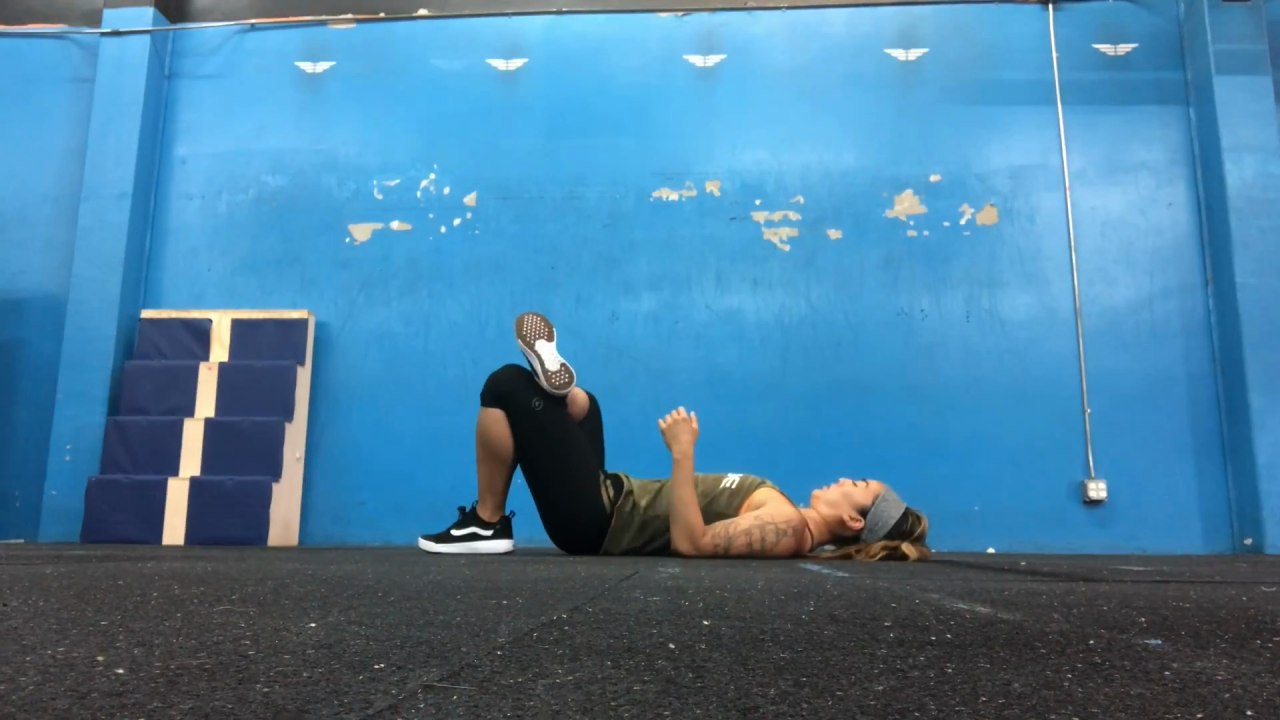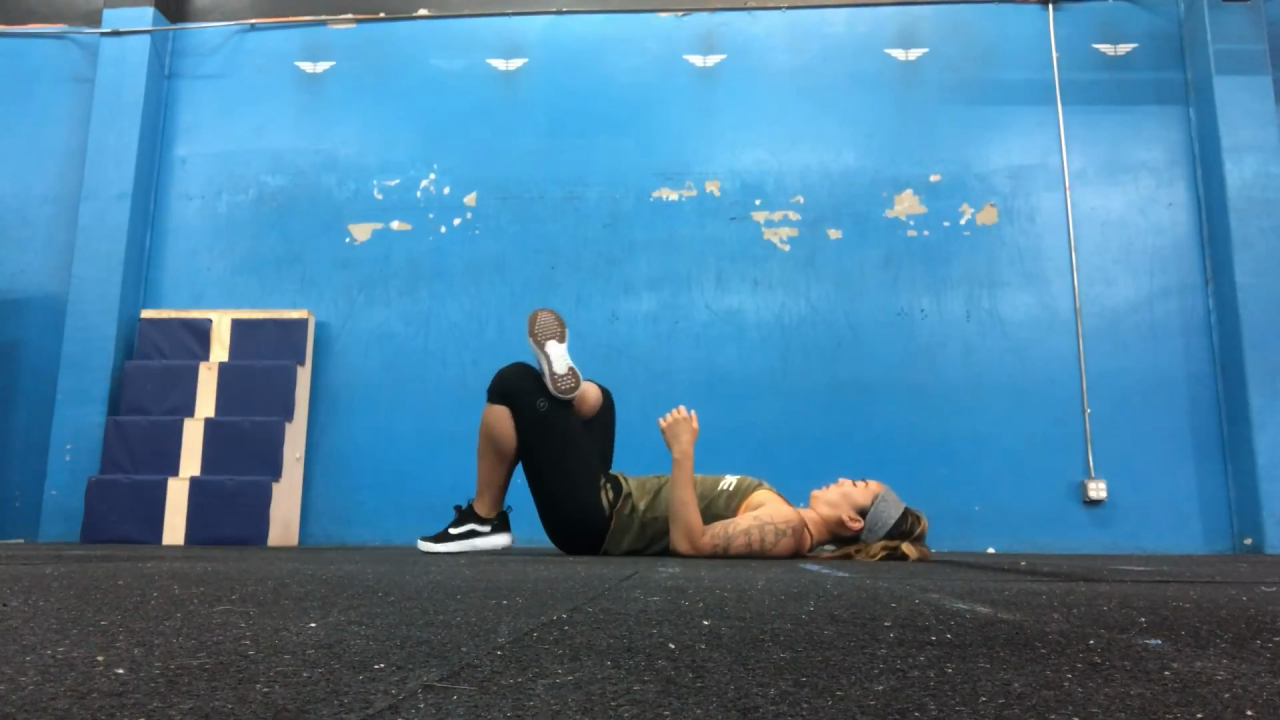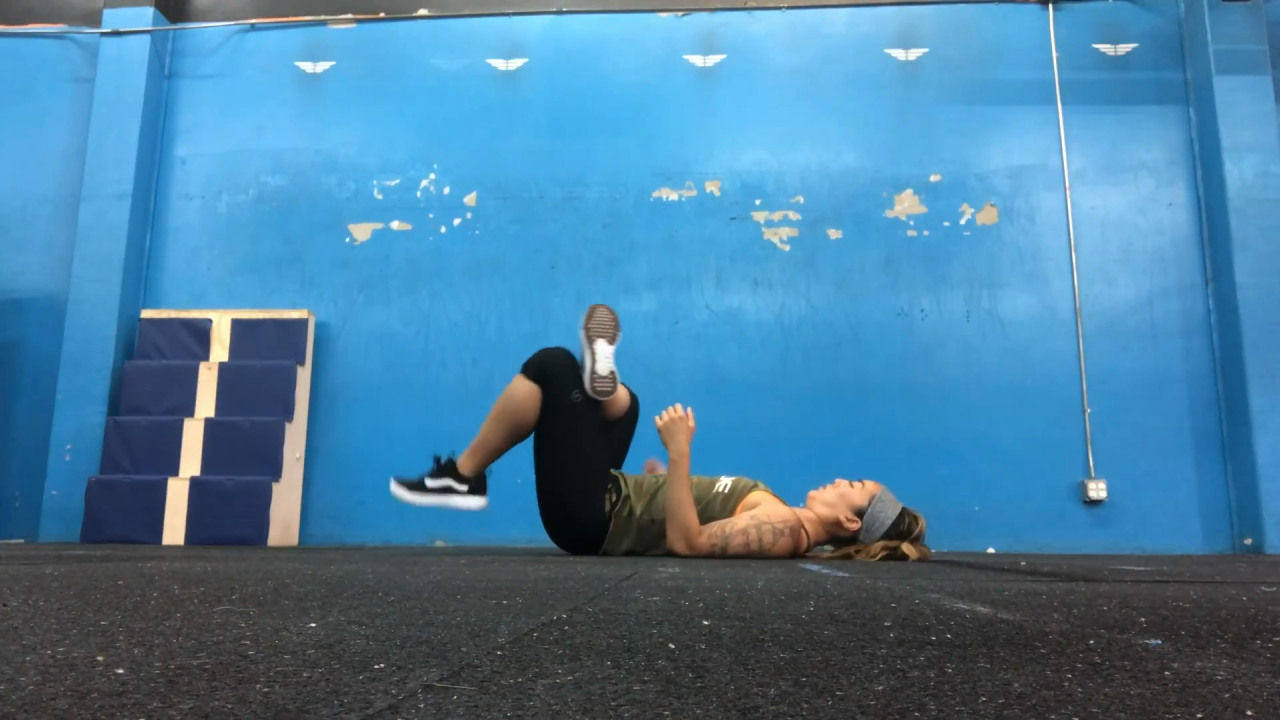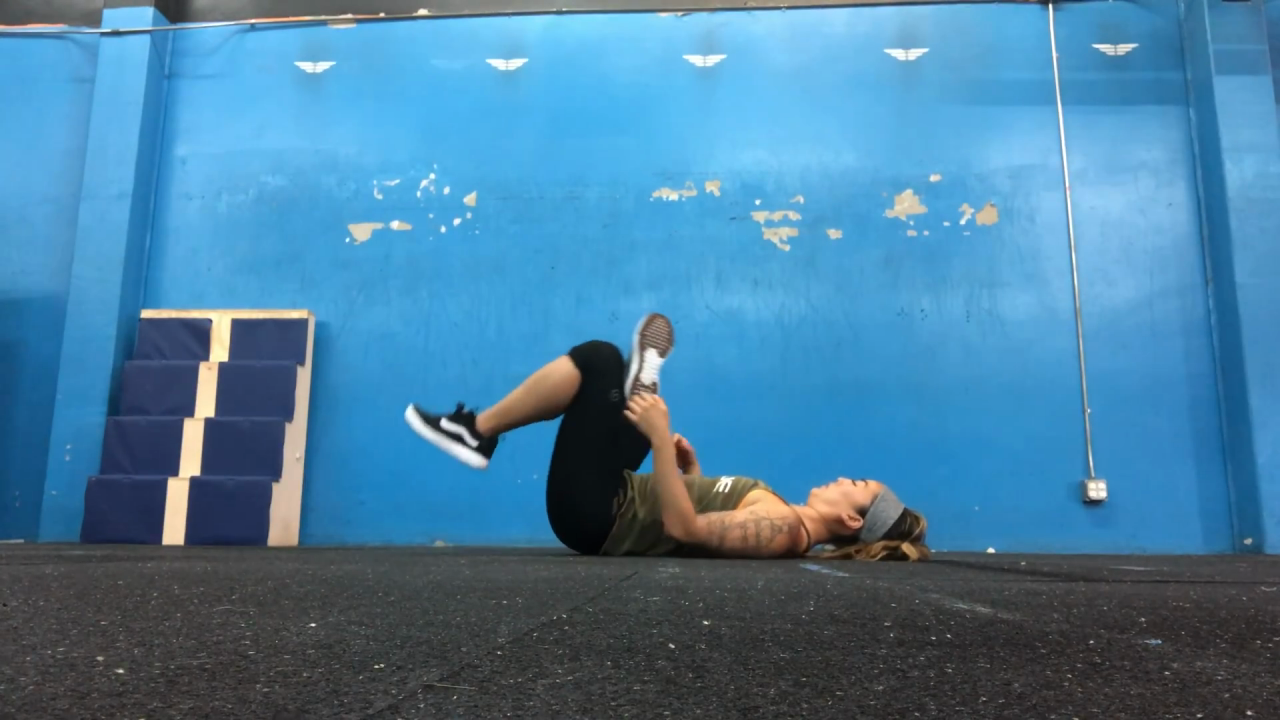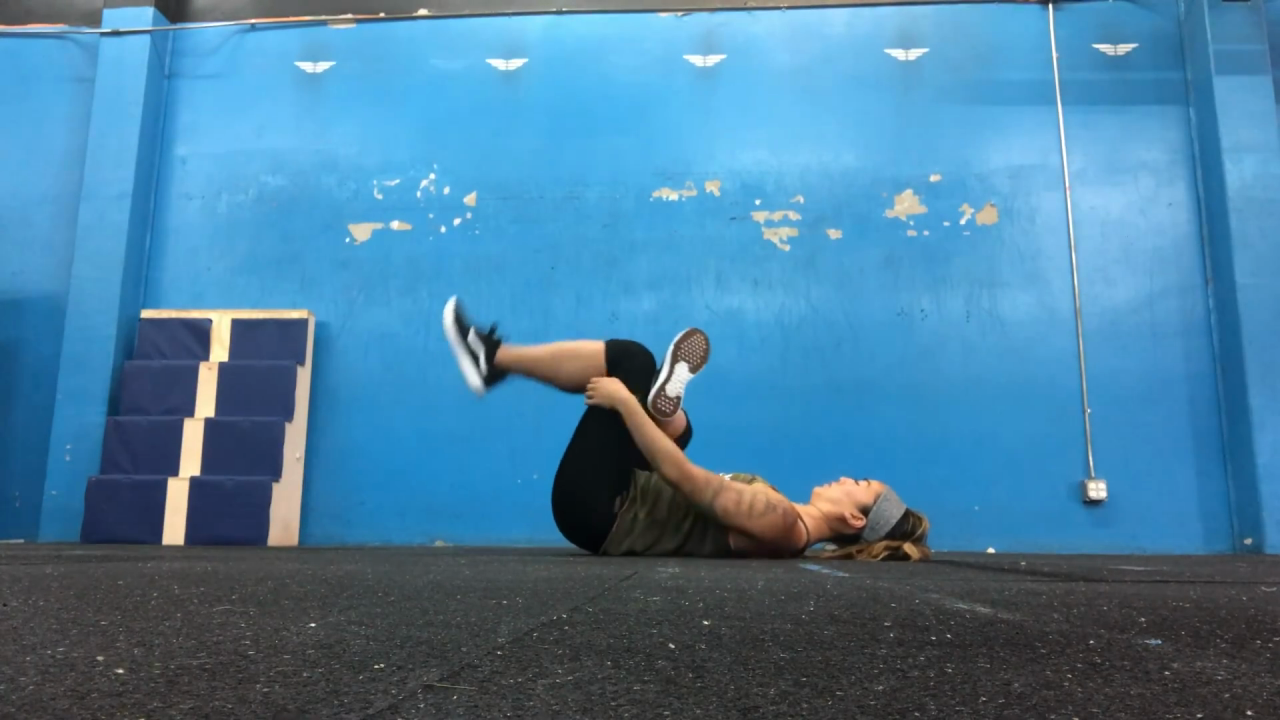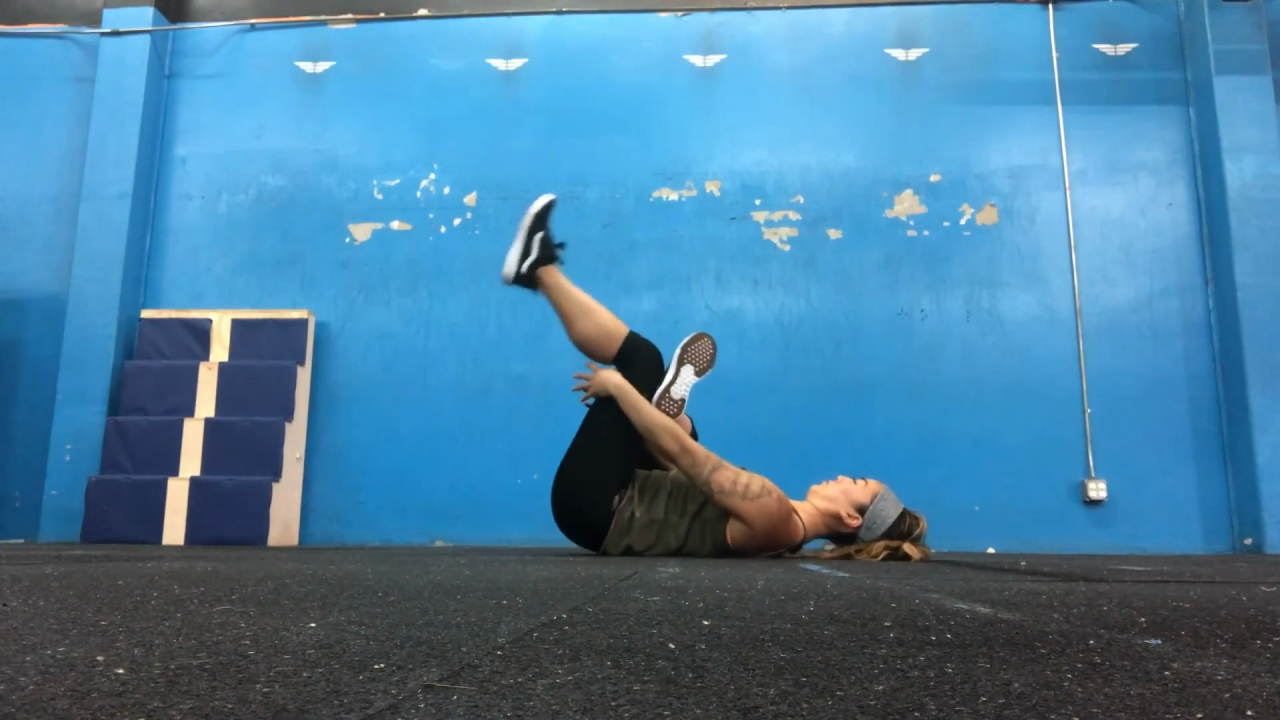
dt=0.3s
person 1, frame 1
left shoulder: (788, 530)
right shoulder: (791, 521)
left elbow: (689, 541)
left wrist: (682, 452)
left hip: (592, 520)
right hip: (606, 505)
left knee: (506, 385)
left ankle: (486, 524)
right ankle: (556, 383)
person 1, frame 2
left shoulder: (787, 533)
right shoulder: (791, 523)
left elbow: (689, 541)
left wrist: (682, 453)
left hip: (592, 521)
right hip: (608, 503)
left knee: (514, 382)
left ankle: (484, 518)
right ankle: (565, 383)
person 1, frame 3
left shoulder: (783, 533)
right shoulder: (785, 523)
left elbow: (685, 541)
left wrist: (679, 452)
right wrist: (677, 472)
left hip: (589, 520)
right hip: (605, 507)
left knee: (553, 364)
left ankle: (463, 475)
right ankle: (605, 387)
person 1, frame 4
left shoulder: (783, 531)
right shoulder: (787, 522)
left elbow: (681, 526)
left wrist: (660, 440)
right wrist: (690, 467)
left hip: (594, 519)
right hip: (609, 511)
left knee: (596, 359)
left ankle: (478, 432)
person 1, frame 5
left shoulder: (781, 524)
right shoulder: (789, 519)
left elbow: (681, 474)
left wrist: (625, 402)
right wrist: (649, 414)
left hip: (600, 516)
right hip: (617, 509)
left knee: (631, 358)
left ankle: (494, 358)
person 1, frame 6
left shoulder: (775, 517)
right shoulder: (784, 523)
left elbow: (684, 453)
right elbow: (691, 463)
left wrist: (619, 387)
left hip: (594, 510)
right hip: (613, 513)
left knee: (640, 358)
left ankle: (540, 271)
